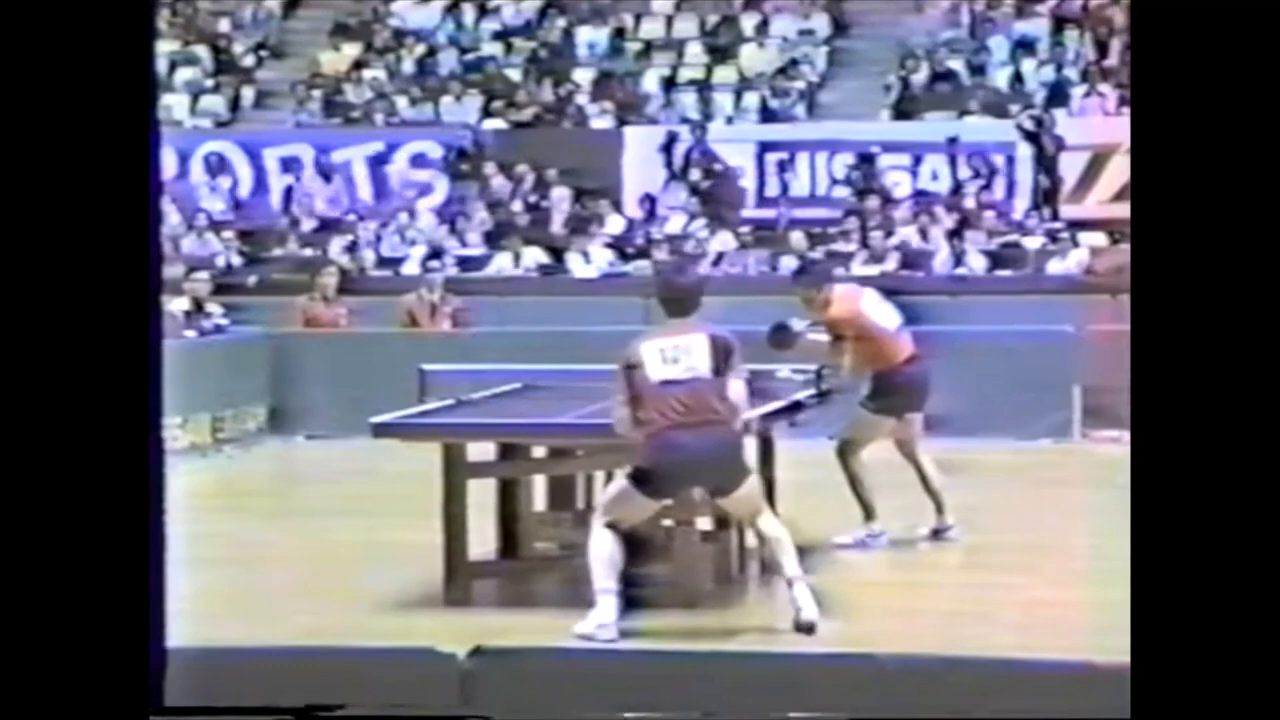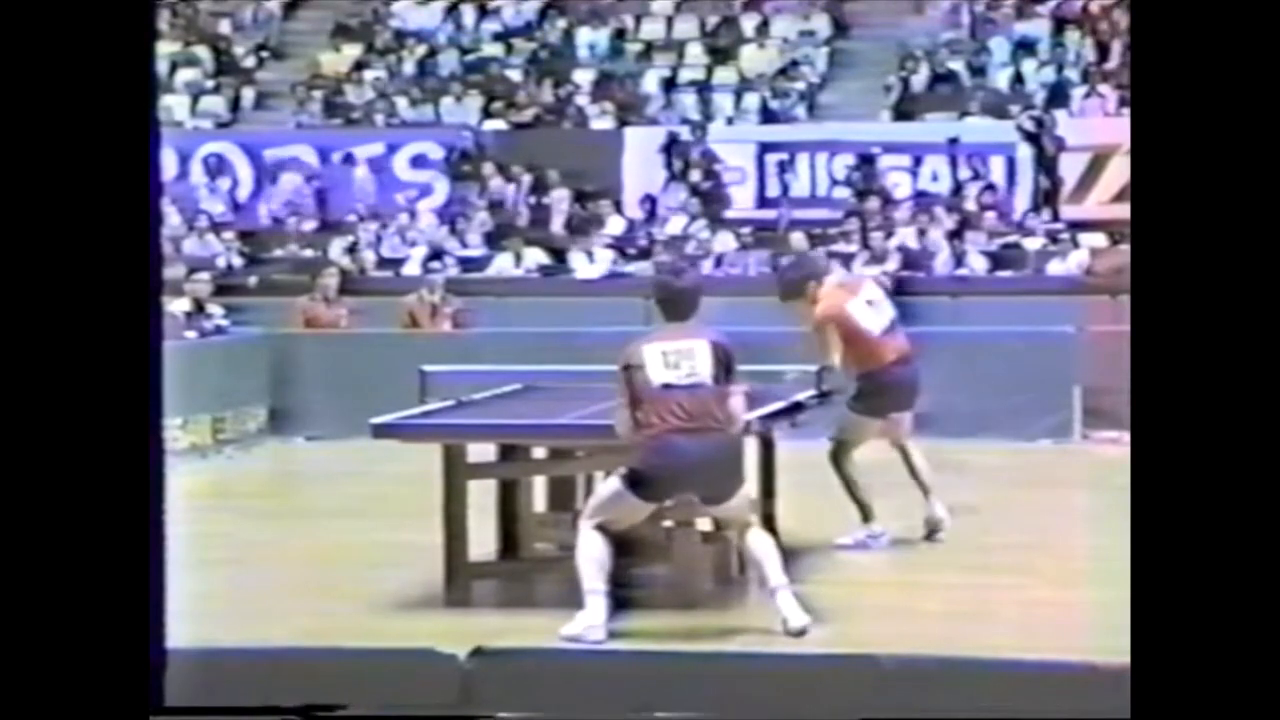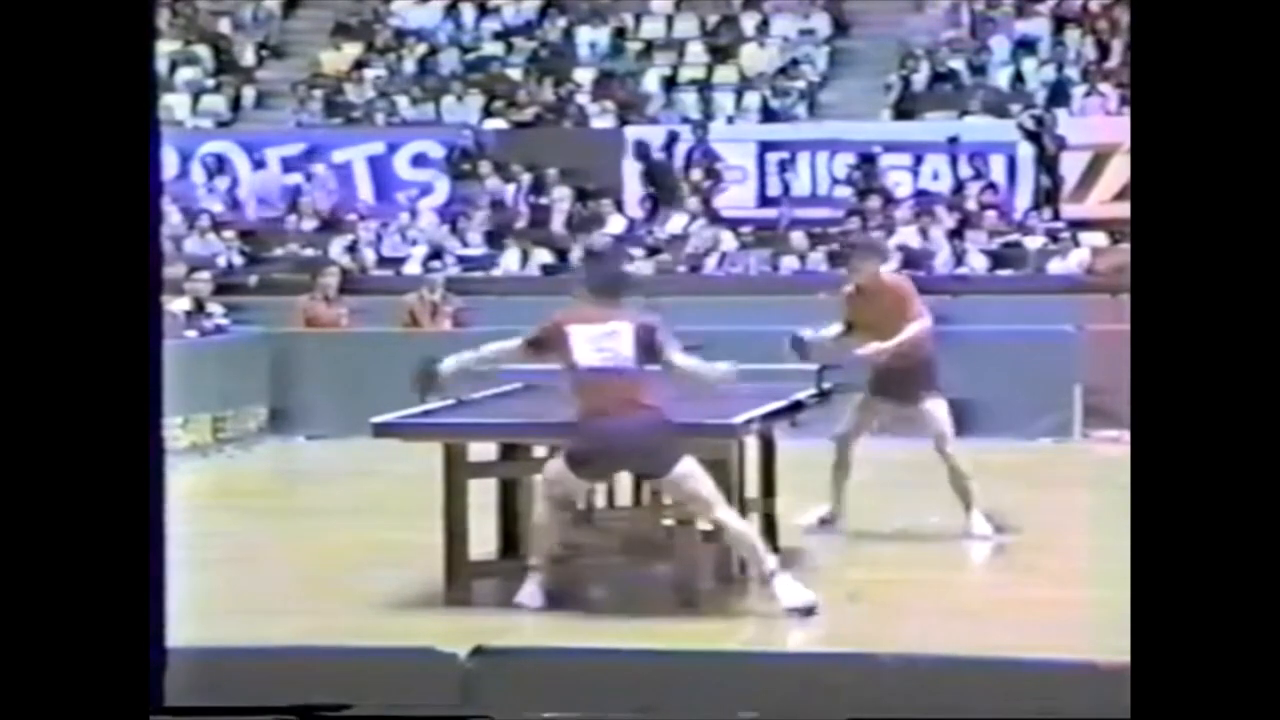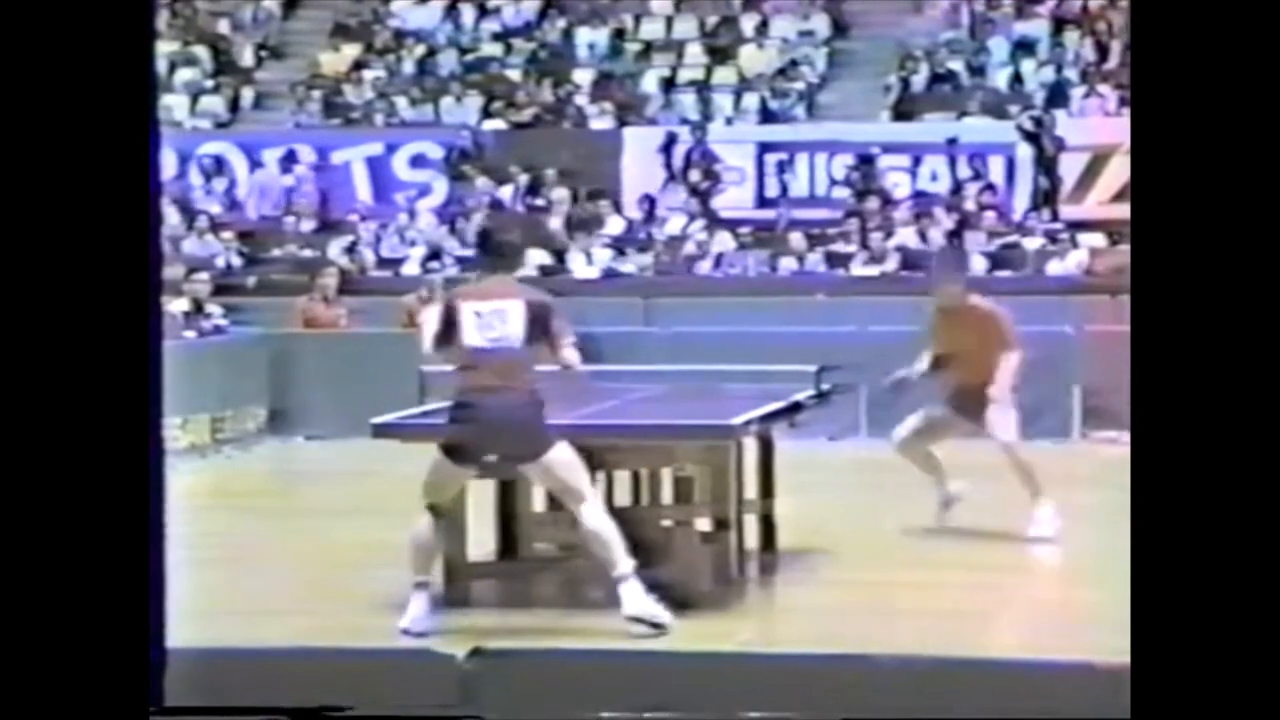
dt=1s
person 1, frame 1
left shoulder: (638, 349)
right shoulder: (719, 340)
left elbow: (623, 423)
right elbow: (738, 401)
left hip: (665, 454)
right hip: (720, 448)
left knee: (605, 521)
right knee: (760, 515)
left ankle: (605, 614)
right ankle: (801, 598)
person 1, frame 2
left shoulder: (636, 352)
right shoulder: (717, 343)
left elbow: (624, 428)
right elbow: (737, 417)
left hip: (660, 459)
right hip: (718, 455)
left knee: (592, 523)
right knee: (748, 524)
left ankle: (594, 615)
right ankle: (787, 604)
person 1, frame 3
left shoulder: (563, 325)
right shoulder: (640, 324)
left elbow: (513, 350)
right elbow: (681, 363)
left wrist: (463, 359)
right wrist: (719, 371)
left hip: (596, 435)
right hip: (648, 429)
left knee: (549, 493)
right knee: (717, 508)
left ankle: (533, 586)
right ankle: (781, 584)
person 1, frame 4
left shoulder: (456, 299)
right shoulder: (538, 301)
left elbow: (435, 352)
right elbow: (571, 362)
left wrist: (429, 320)
right wrist: (549, 348)
left hip: (469, 415)
right hip: (521, 413)
left knee: (433, 505)
right knee: (586, 501)
left ankle: (420, 606)
right ankle: (633, 594)
person 2, frame 1
left shoulder: (838, 313)
right shoulder: (856, 291)
left elbow: (844, 365)
left hip: (894, 381)
right hip: (914, 372)
left knee: (847, 450)
right knee: (912, 450)
left ankle: (873, 529)
right ankle: (944, 522)
person 2, frame 2
left shoulder: (823, 313)
right shoulder: (856, 282)
left elbow: (835, 364)
left hip: (880, 382)
right hip: (906, 372)
left knee: (840, 454)
right knee: (902, 442)
left ankle: (872, 530)
right ankle: (935, 508)
person 2, frame 3
left shoulder: (898, 285)
right shoulder: (851, 295)
left elbow: (924, 323)
right elbow: (850, 326)
left wrist: (887, 346)
right wrist: (818, 335)
left hip: (917, 371)
right hip: (884, 375)
left knee: (945, 447)
right knee: (842, 438)
left ankle: (974, 513)
right ankle: (834, 510)
person 2, frame 4
left shoulder: (986, 313)
right shoulder: (940, 315)
left elbow: (1012, 352)
right elbow: (938, 354)
left wrist: (1002, 384)
right wrist: (916, 369)
left hip: (992, 395)
right hip: (960, 395)
left knee: (1007, 446)
right knee: (903, 441)
left ankle: (1043, 507)
right ankle: (945, 488)
